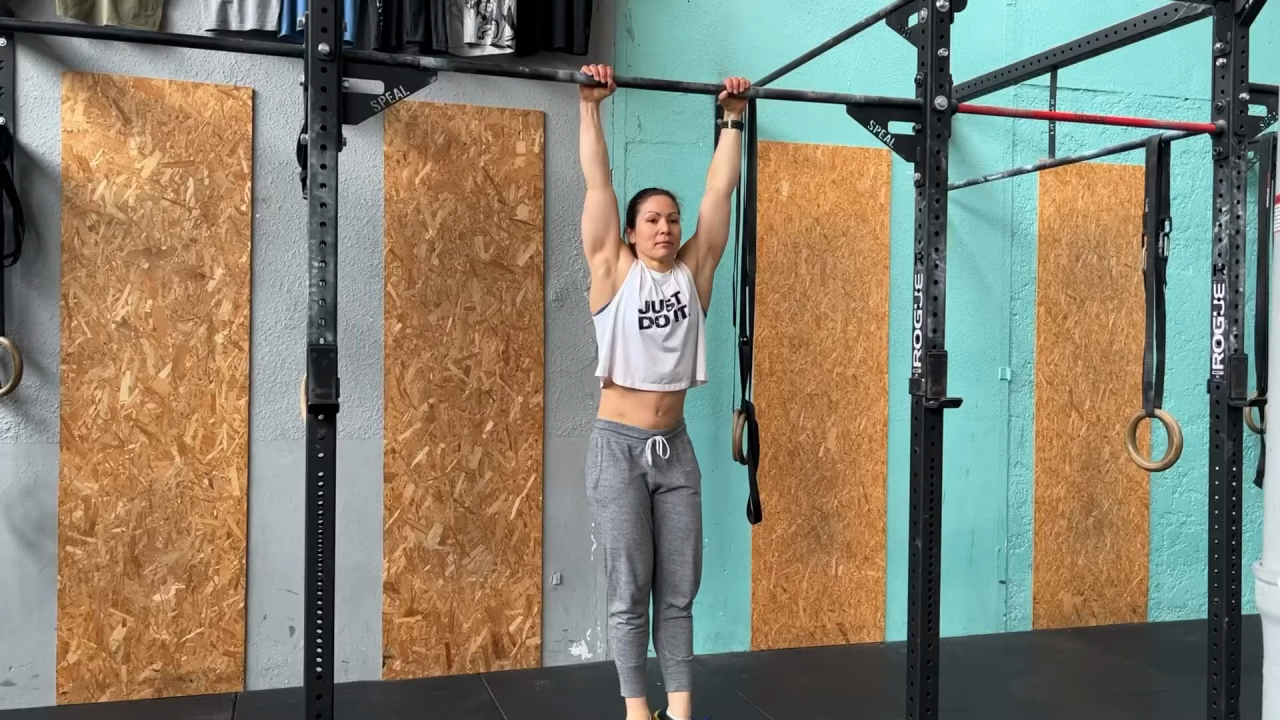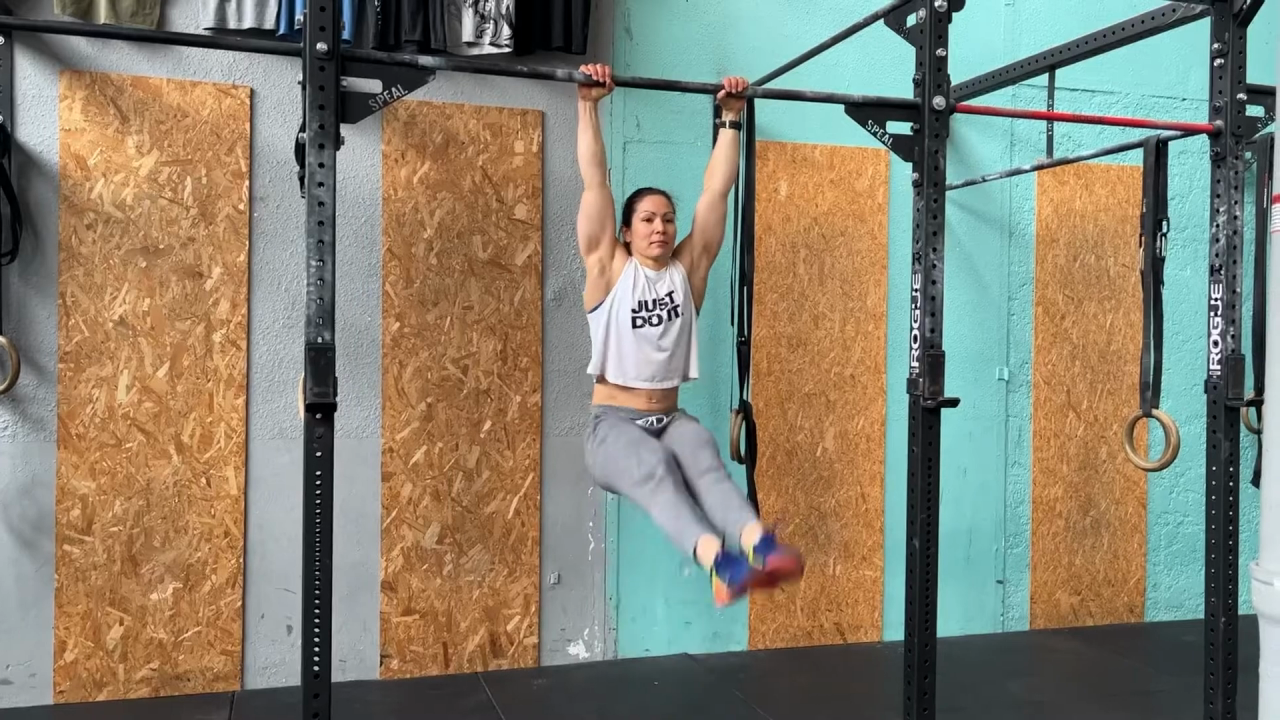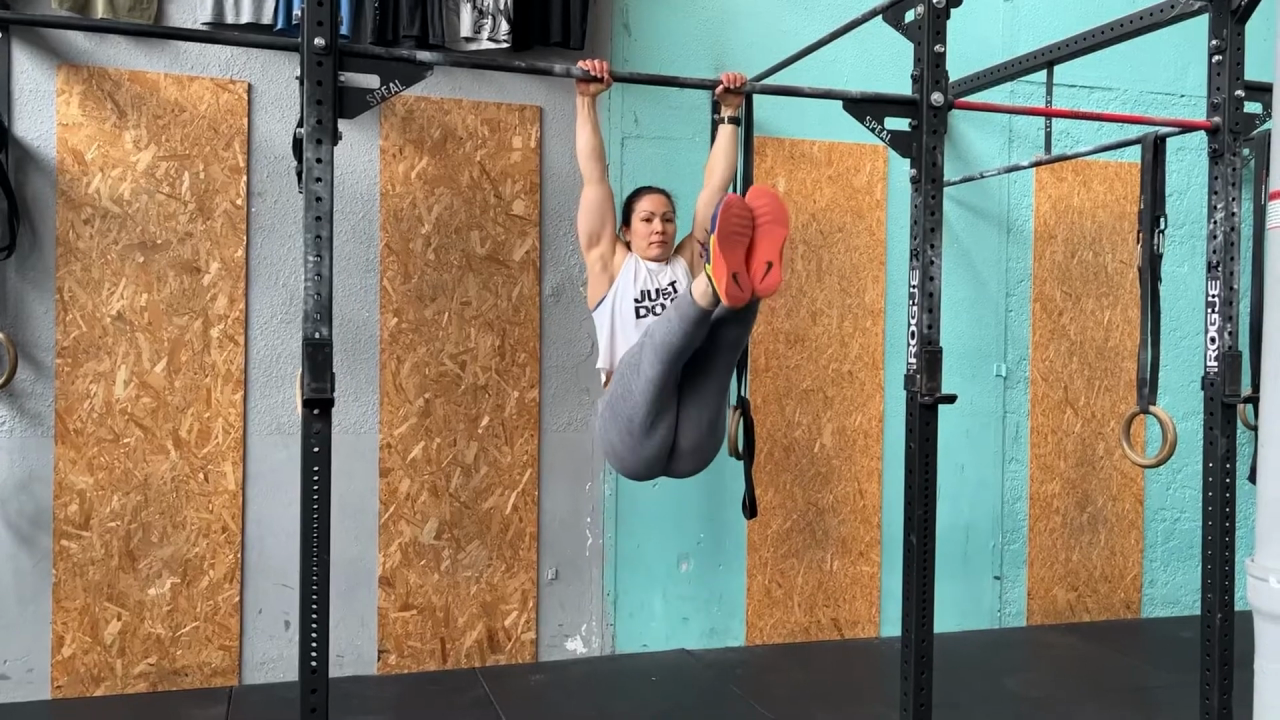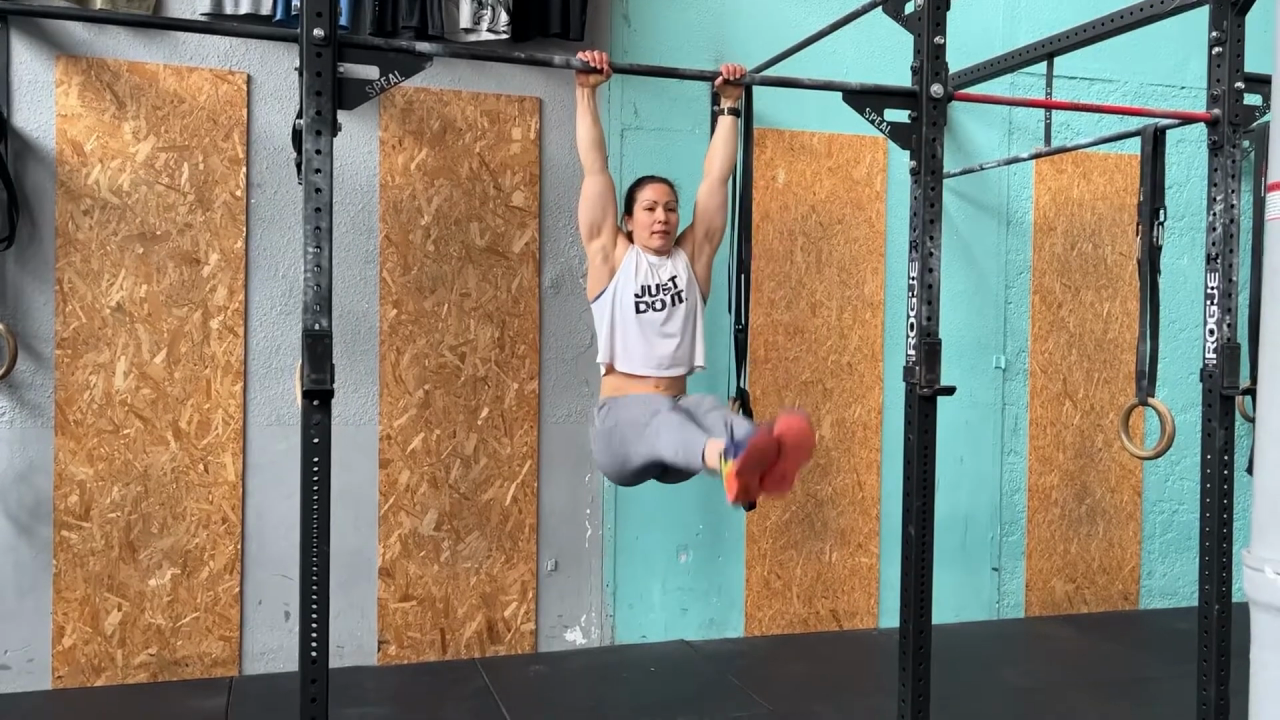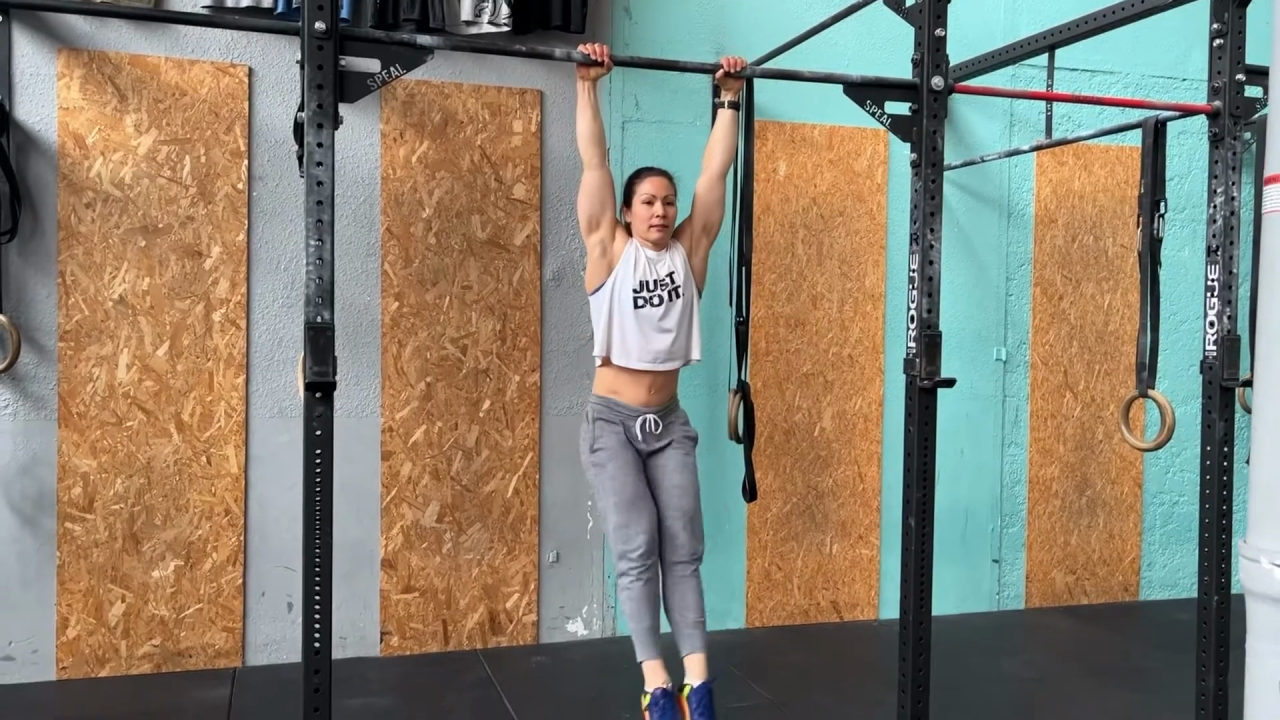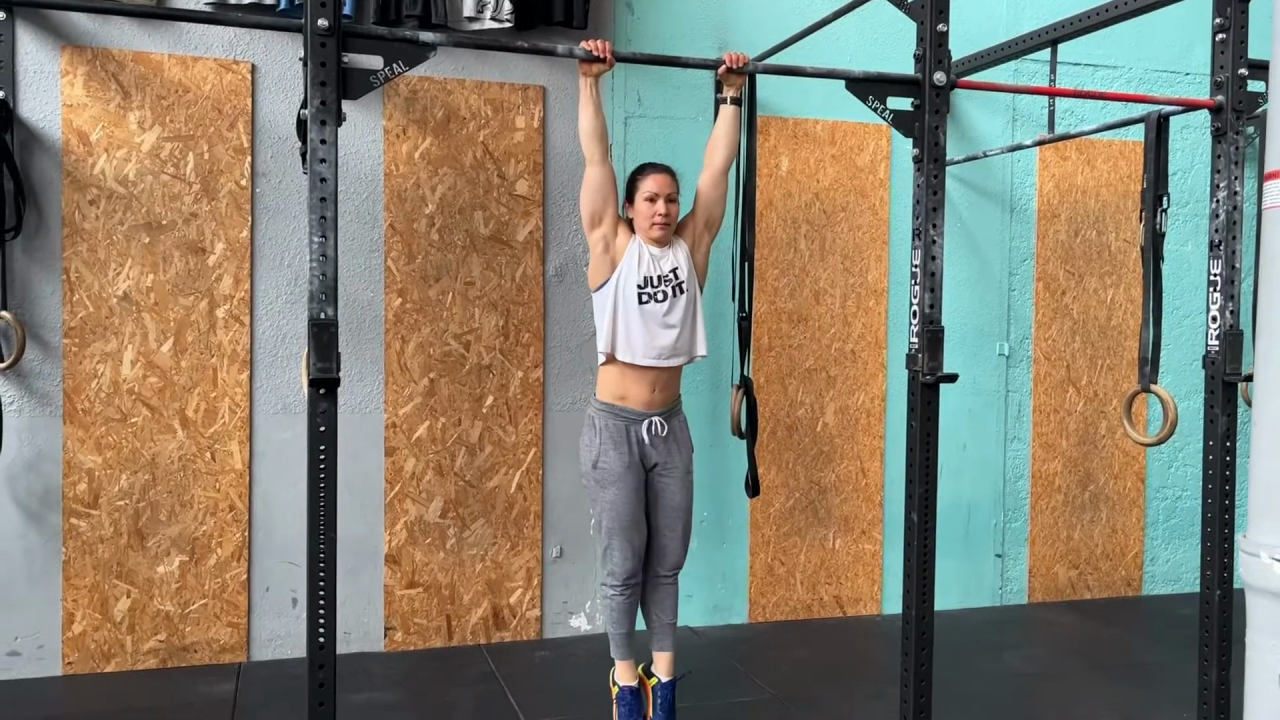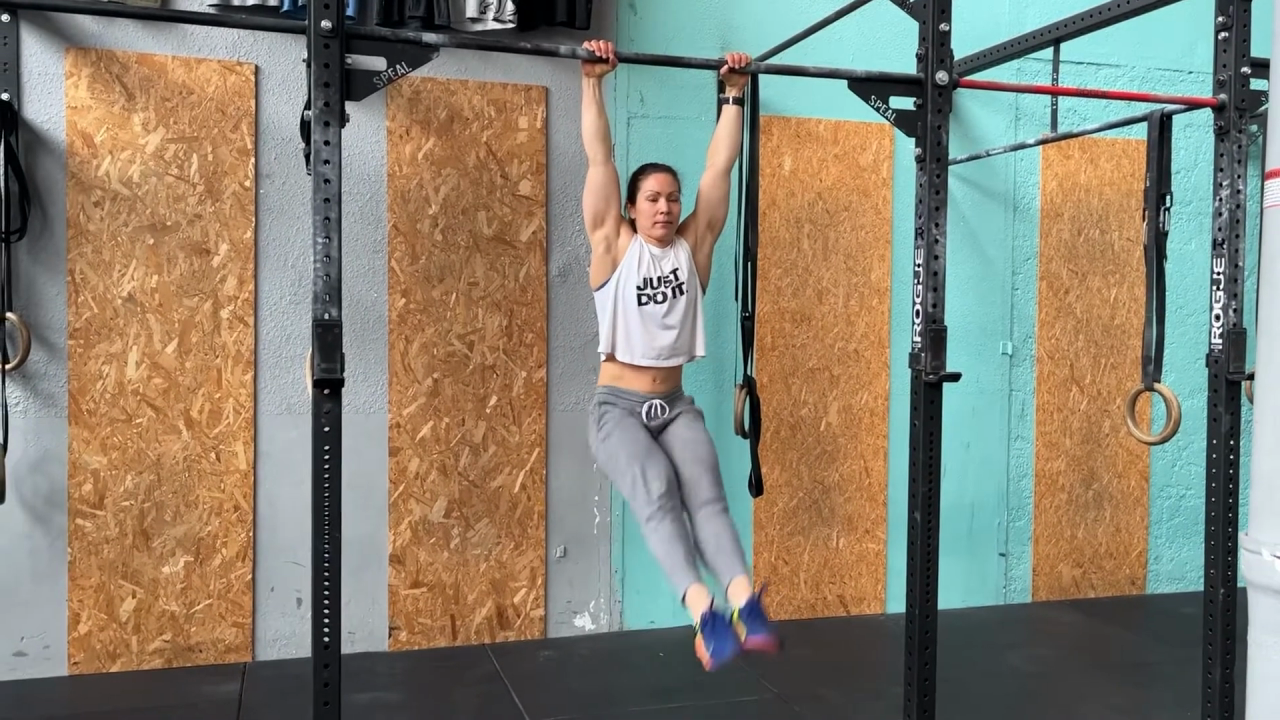
dt=0.5s
person 1, frame 1
left shoulder: (694, 271)
right shoulder: (613, 271)
left elbow: (719, 191)
right elbow: (597, 184)
left wrist: (733, 119)
right wrist: (590, 106)
left hip: (675, 448)
right hip: (618, 447)
left knee: (679, 594)
right knee: (629, 591)
person 1, frame 2
left shoulder: (687, 267)
right shoulder: (608, 267)
left elbow: (716, 193)
right elbow: (593, 184)
left wrist: (730, 120)
right wrist: (587, 105)
left hip: (671, 420)
right hip: (613, 425)
left knee: (706, 467)
right knee: (654, 469)
left ankle: (756, 544)
right ankle: (717, 558)
person 1, frame 3
left shoulder: (690, 265)
right shoulder: (610, 266)
left elbow: (716, 186)
right elbow: (595, 178)
left wrist: (730, 113)
right wrist: (586, 101)
left hip: (693, 442)
right hip: (635, 432)
left knee: (720, 325)
right knee: (662, 336)
left ankle: (742, 283)
right ankle: (716, 283)
person 1, frame 4
left shoulder: (690, 260)
right shoulder: (611, 259)
left elbow: (716, 179)
right elbow: (595, 171)
left wrist: (729, 105)
right wrist: (586, 92)
left hip: (675, 445)
right hip: (623, 430)
left knee: (707, 409)
right knee: (655, 412)
left ankle: (760, 452)
right ankle: (732, 457)
person 1, frame 5
left shoulder: (690, 251)
right shoulder: (609, 251)
left elbow: (715, 173)
right elbow: (594, 164)
left wrist: (729, 99)
right wrist: (587, 86)
left hip: (669, 423)
right hip: (611, 421)
left knee: (683, 550)
right knee: (636, 546)
person 1, frame 6
left shoulder: (690, 248)
right shoulder: (612, 248)
left elbow: (717, 168)
right elbow: (597, 160)
left wrist: (730, 94)
right wrist: (590, 81)
left hip: (670, 426)
right hip: (615, 426)
left knee: (666, 563)
right knee: (623, 565)
person 1, frame 7
left shoulder: (691, 247)
right shoulder: (613, 244)
left elbow: (719, 170)
right elbow: (600, 160)
left wrist: (734, 97)
right wrist: (592, 84)
left hip: (676, 406)
right hip: (617, 409)
left knee: (706, 491)
right knee: (657, 494)
left ankle: (745, 603)
right ankle: (707, 612)
